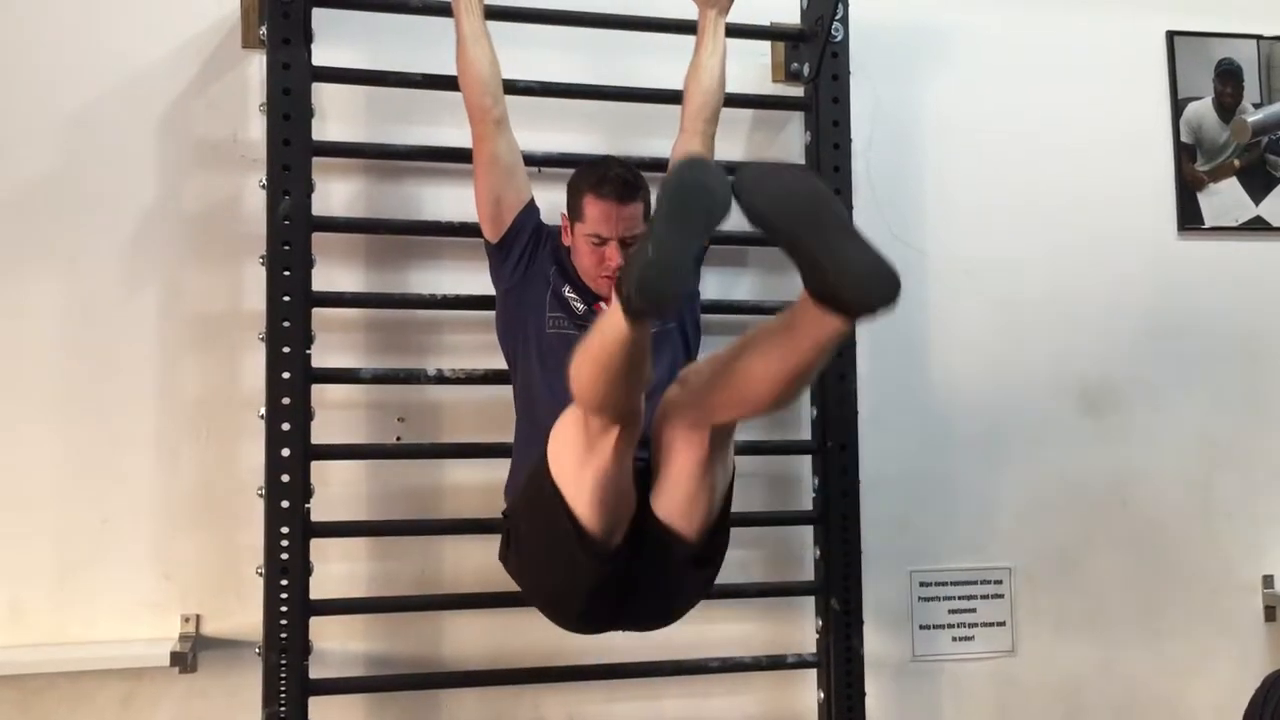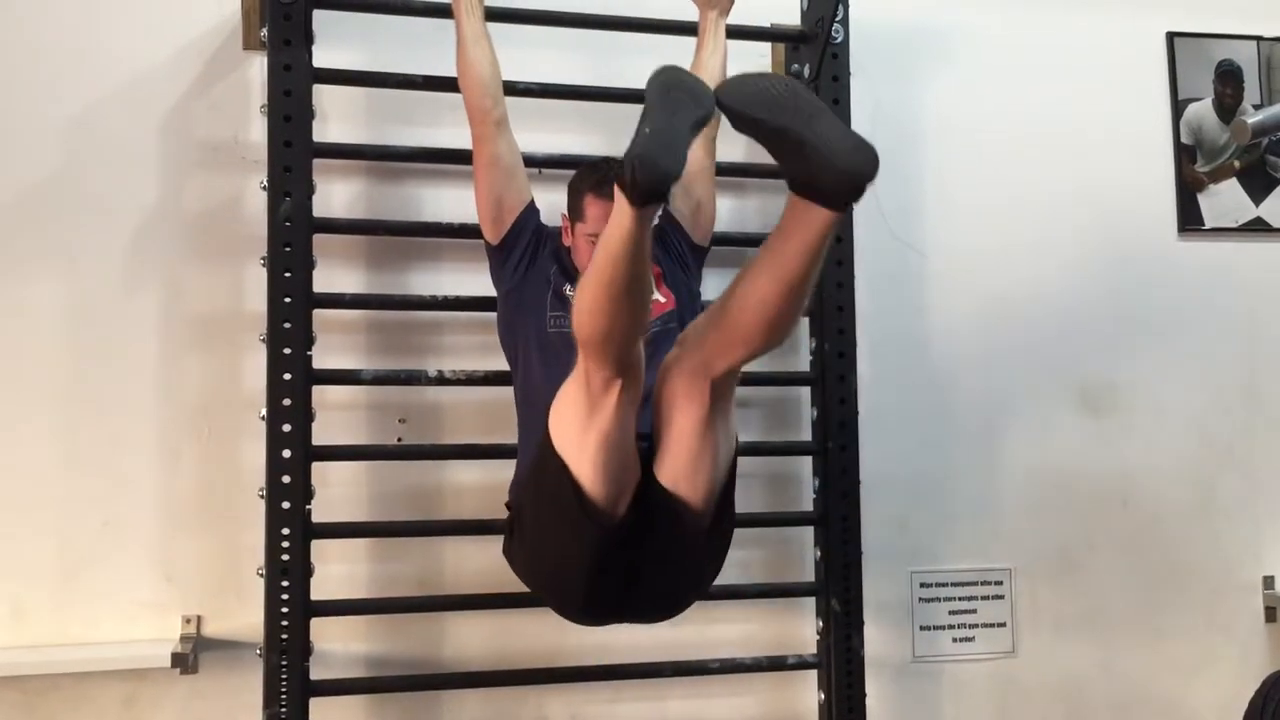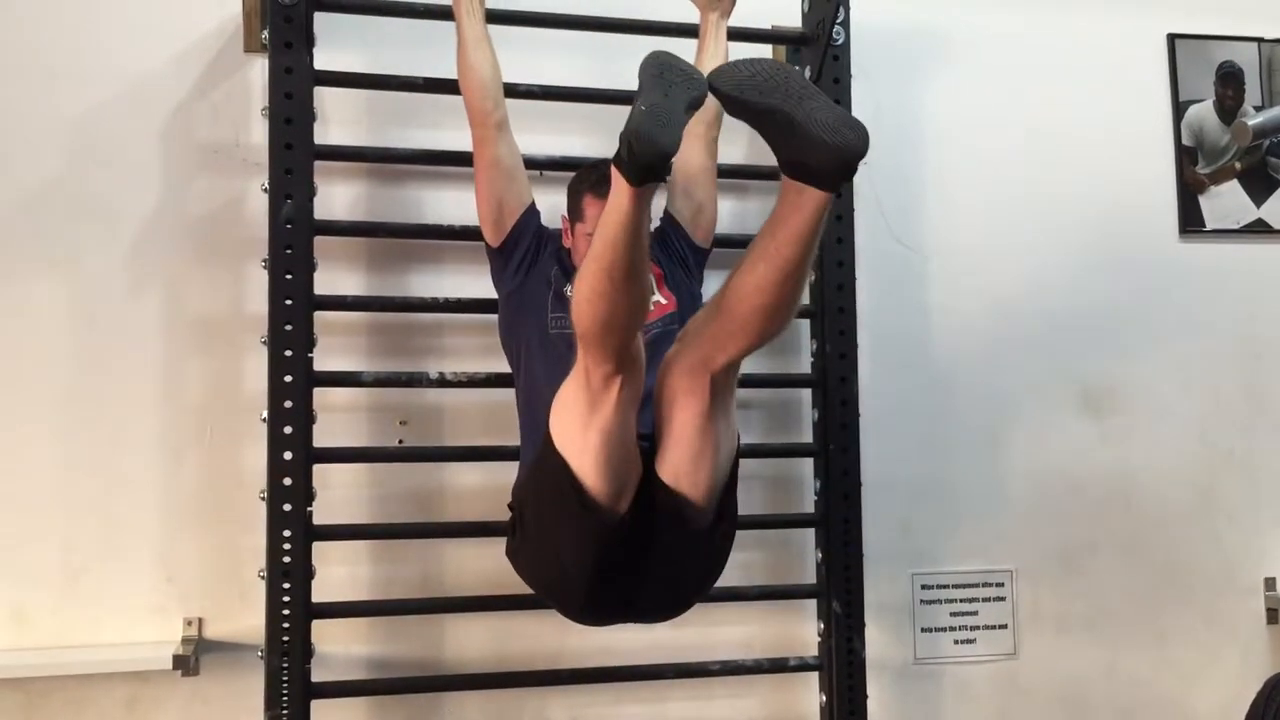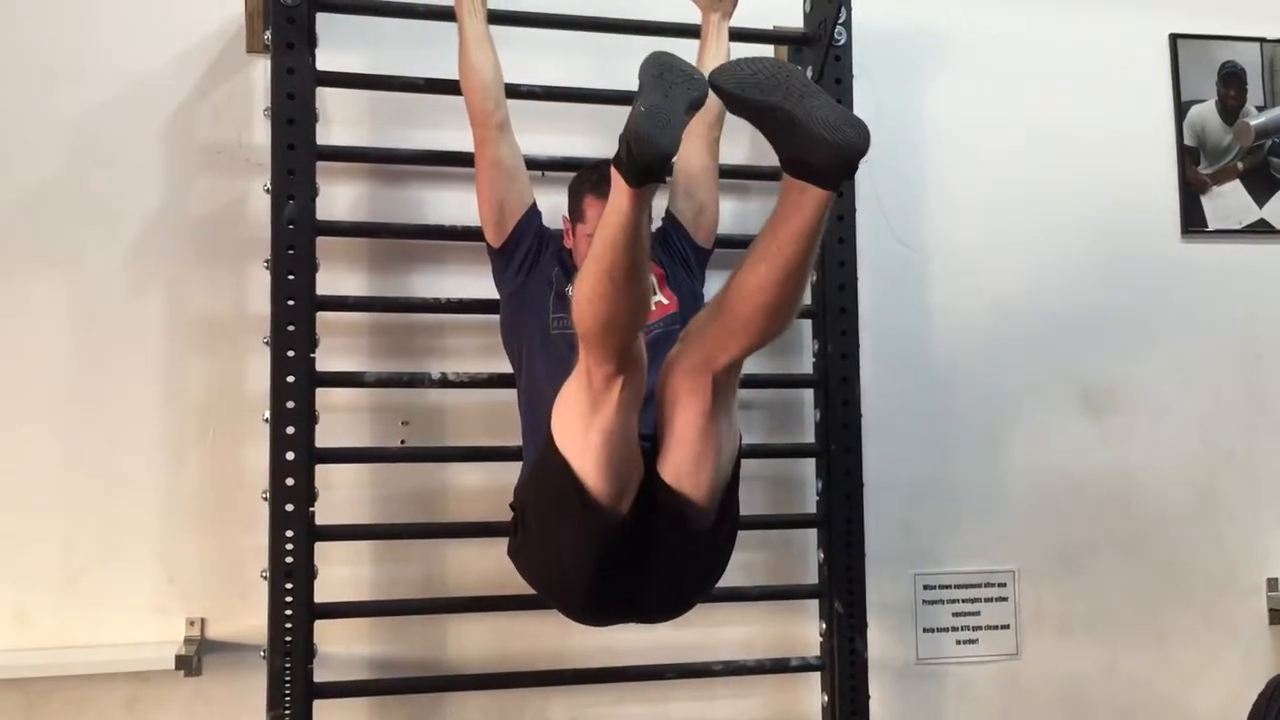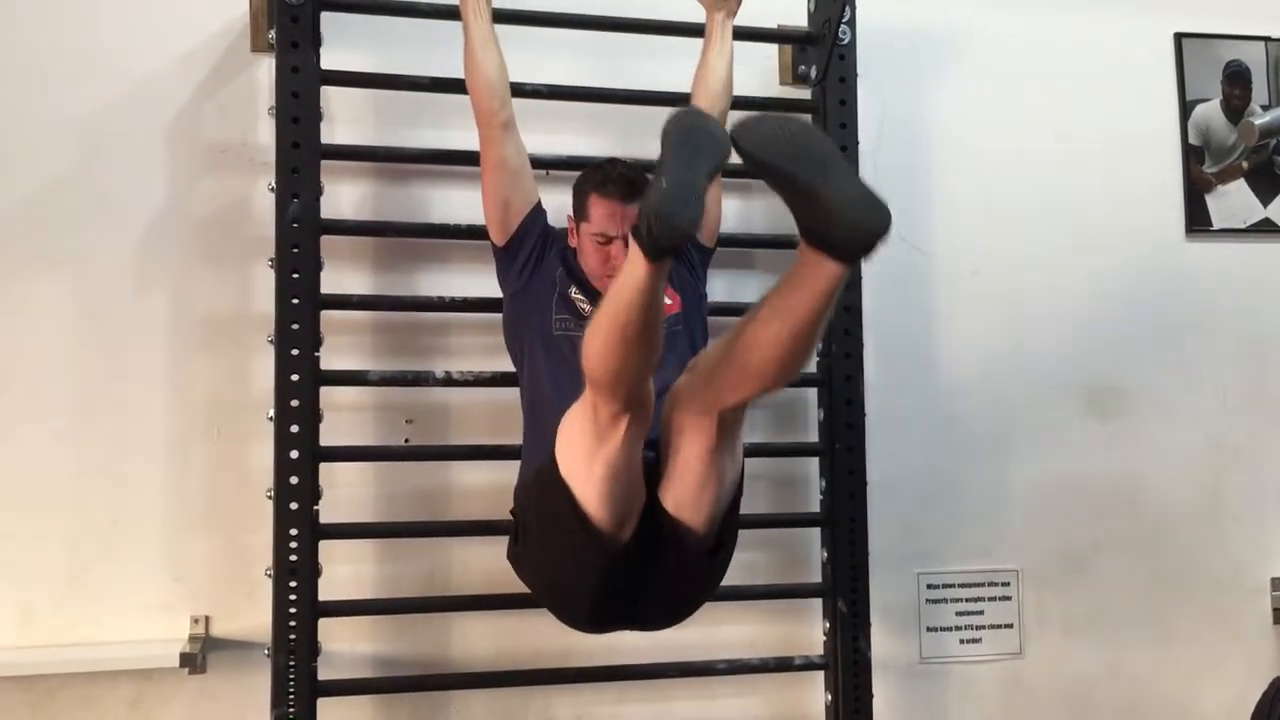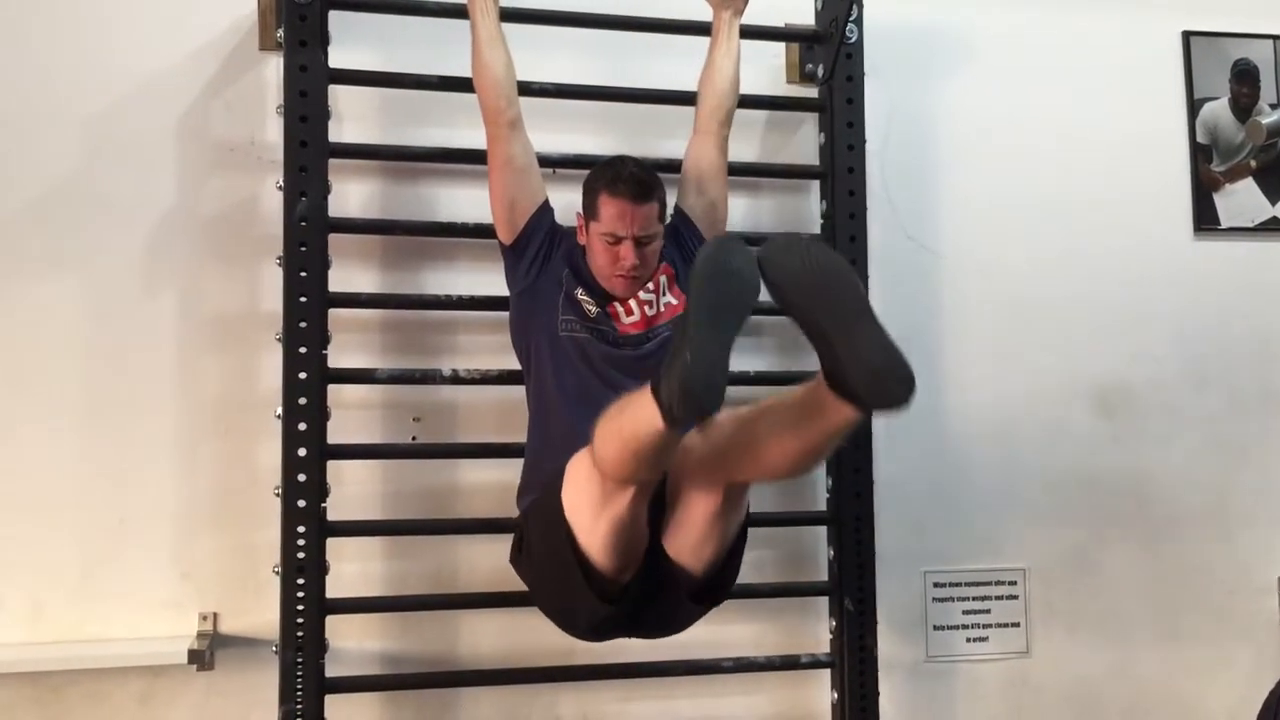
dt=0.3s
person 1, frame 1
left shoulder: (670, 267)
right shoulder: (530, 270)
left elbow: (697, 132)
right elbow: (489, 124)
left hip: (669, 559)
right hip: (568, 554)
left knee: (694, 399)
right knee: (607, 402)
left ankle: (834, 297)
right ankle: (640, 302)
person 1, frame 2
left shoulder: (672, 265)
right shoulder: (531, 268)
left elbow: (700, 132)
right elbow: (489, 124)
left hip: (673, 549)
right hip: (573, 546)
left knee: (698, 361)
right knee: (611, 357)
left ankle: (819, 190)
right ankle: (643, 186)
person 1, frame 3
left shoulder: (674, 265)
right shoulder: (531, 269)
left elbow: (702, 133)
right elbow: (490, 127)
left hip: (678, 547)
right hip: (575, 545)
left knee: (702, 352)
right knee: (610, 352)
person 1, frame 4
left shoulder: (676, 264)
right shoulder: (533, 268)
left elbow: (703, 133)
right elbow: (491, 127)
left hip: (680, 541)
right hip: (576, 544)
left knee: (704, 354)
right knee: (611, 354)
person 1, frame 5
left shoulder: (684, 270)
right shoulder: (537, 271)
left elbow: (708, 133)
right elbow: (497, 128)
left hip: (678, 556)
right hip: (575, 551)
left knee: (704, 386)
right knee: (619, 381)
left ankle: (831, 241)
right ankle: (662, 243)
person 1, frame 6
left shoulder: (684, 264)
right shoulder: (544, 270)
left elbow: (712, 130)
right elbow: (504, 125)
left hip: (682, 570)
right hip: (580, 561)
left knee: (714, 447)
right knee: (624, 446)
left ankle: (851, 381)
right ankle: (680, 381)
